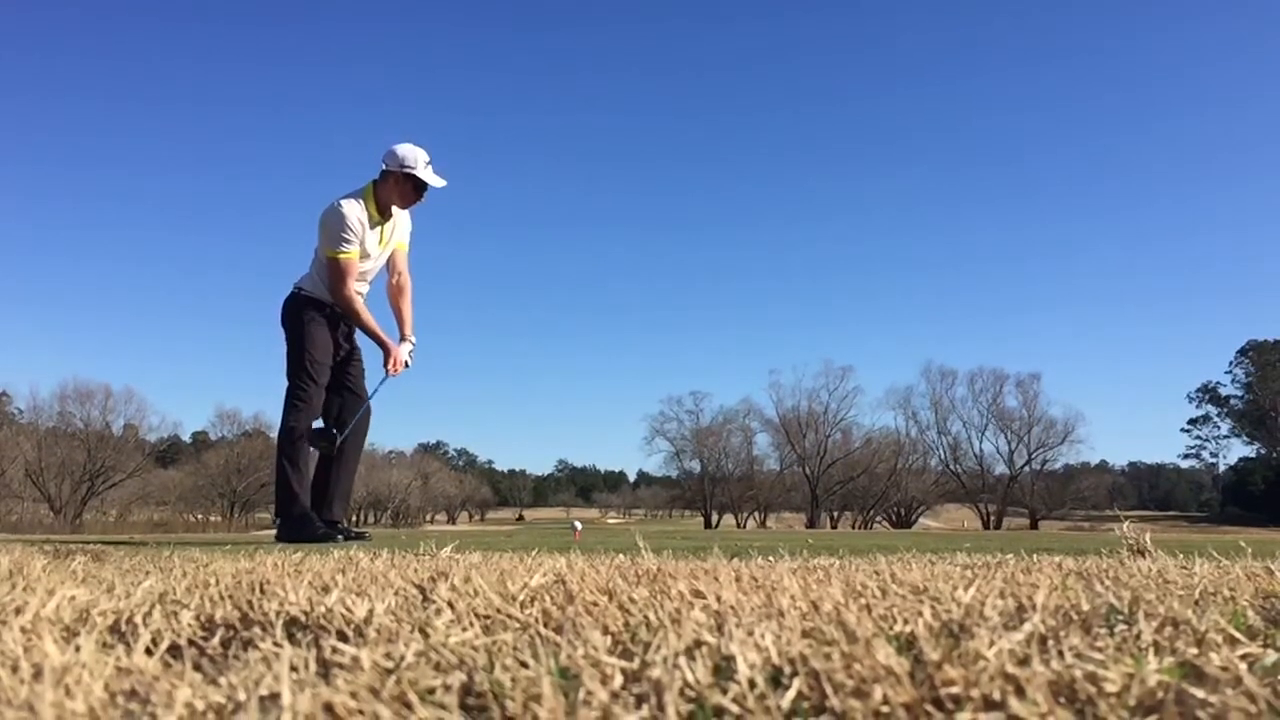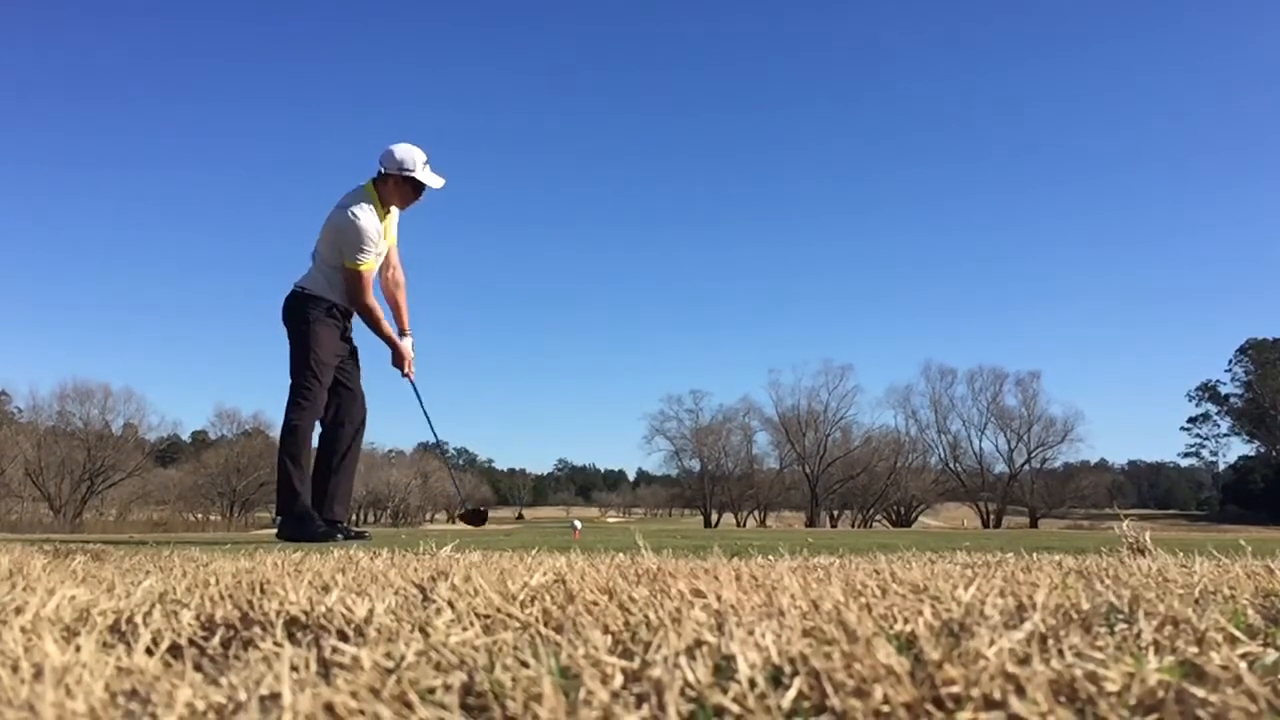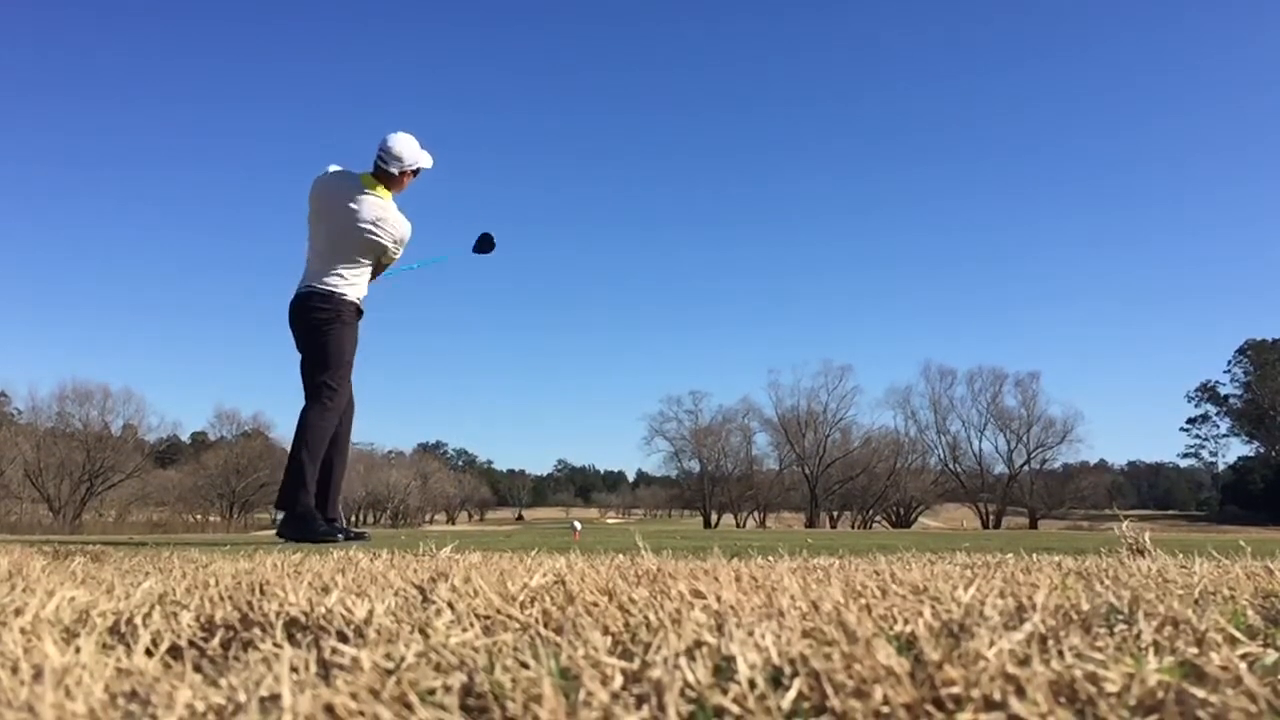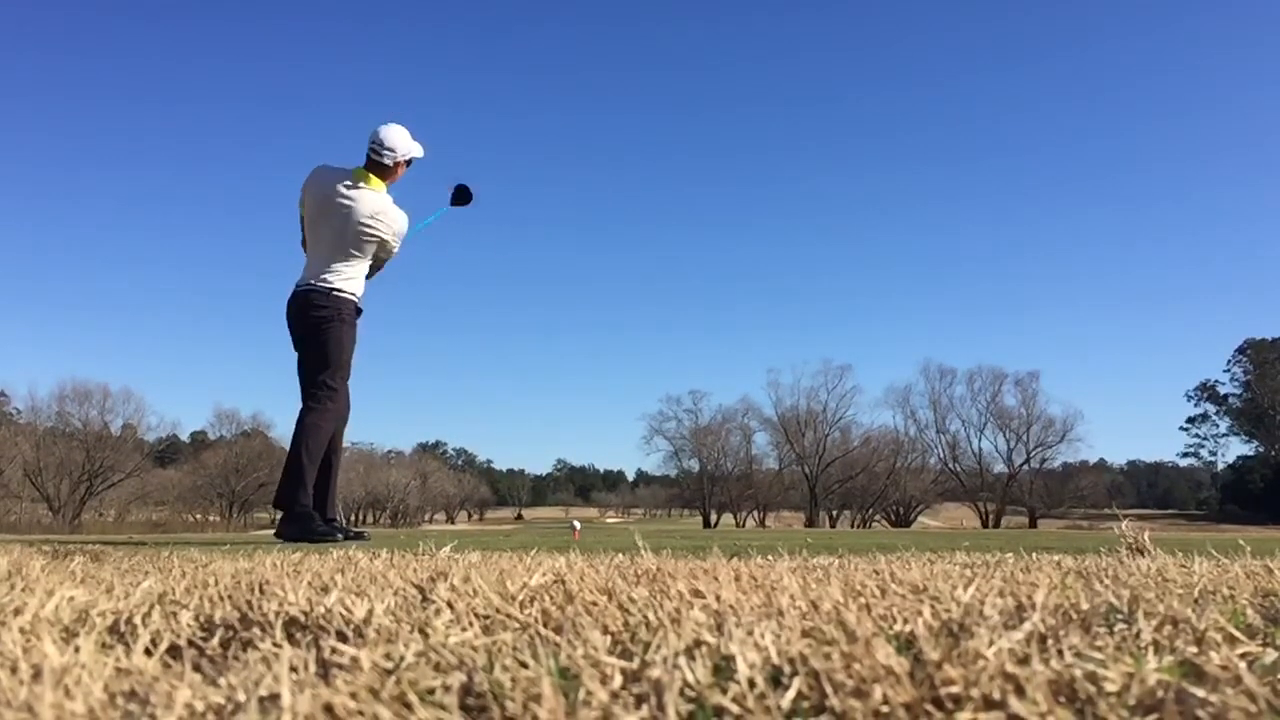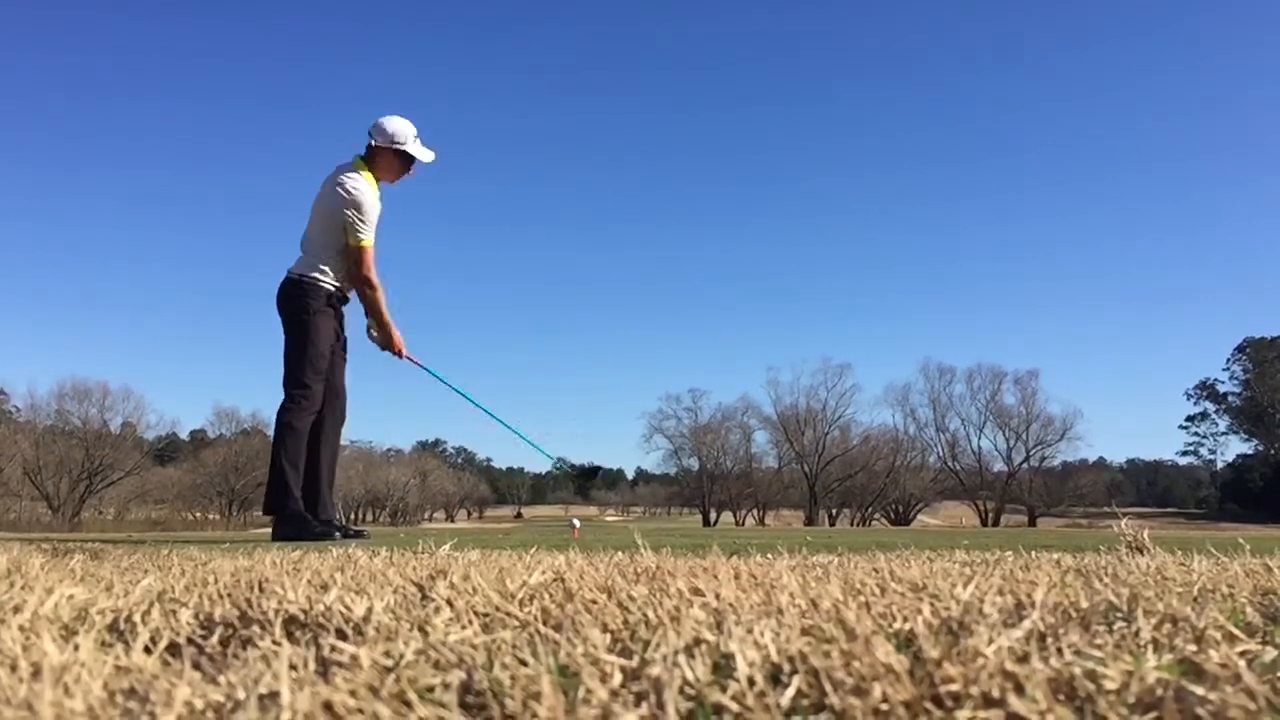
dt=0.5s
person 1, frame 1
left shoulder: (400, 218)
right shoulder: (347, 213)
left elbow: (399, 278)
right elbow: (343, 291)
left wrist: (406, 338)
right wrist: (386, 344)
left hip: (342, 320)
right hip: (311, 311)
left knee: (354, 413)
right knee: (305, 404)
left ankle: (327, 516)
right ankle: (294, 517)
person 1, frame 2
left shoulder: (388, 210)
right shoulder: (360, 220)
left elbow: (392, 274)
right elbow: (362, 297)
left wrist: (406, 334)
right wrist: (395, 345)
left hip: (336, 315)
right hip: (313, 310)
left knee: (349, 413)
right knee: (309, 403)
left ankle: (328, 515)
right ankle: (295, 514)
person 1, frame 3
left shoulder: (329, 179)
right shoulder: (397, 226)
left hip: (307, 302)
right hip: (336, 311)
left knee: (338, 409)
right knee: (327, 403)
left ankle: (324, 515)
right ankle: (298, 512)
person 1, frame 4
left shoulder: (320, 178)
right shoulder: (394, 220)
left hip: (303, 302)
right hip: (334, 309)
left knee: (333, 408)
right knee: (325, 404)
left ankle: (322, 514)
right ankle: (296, 510)
person 1, frame 5
left shoulder: (350, 178)
right shoulder: (363, 194)
right elbow: (364, 274)
left wrist: (373, 320)
right wrist: (387, 327)
left hip: (322, 301)
right hip: (311, 298)
left knee: (330, 407)
right knee: (303, 399)
left ankle: (319, 512)
right ankle: (287, 512)
